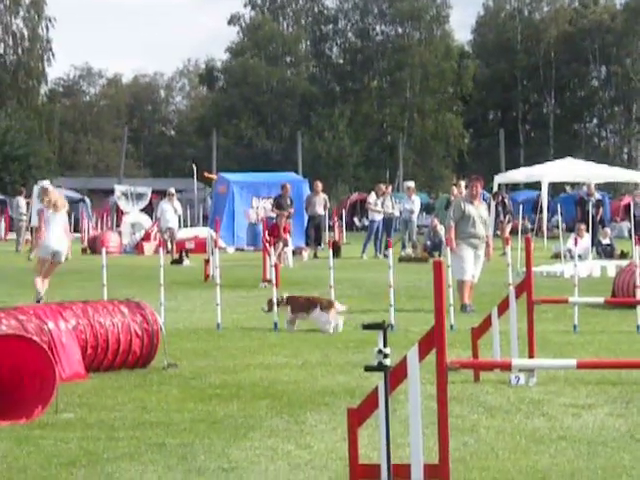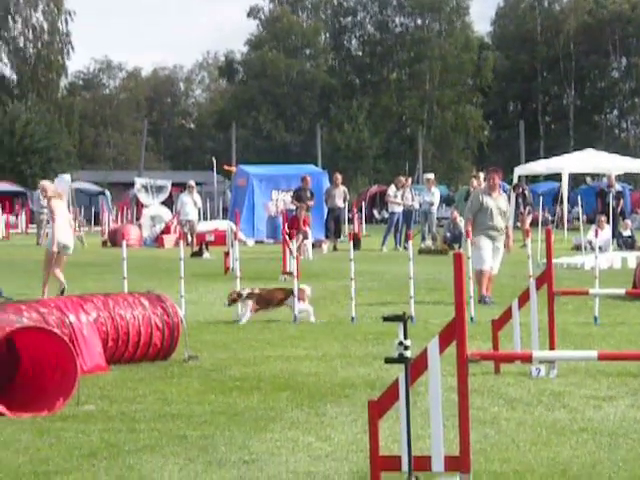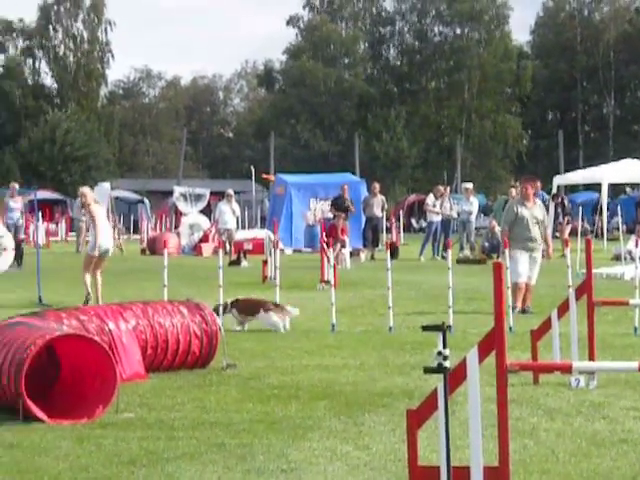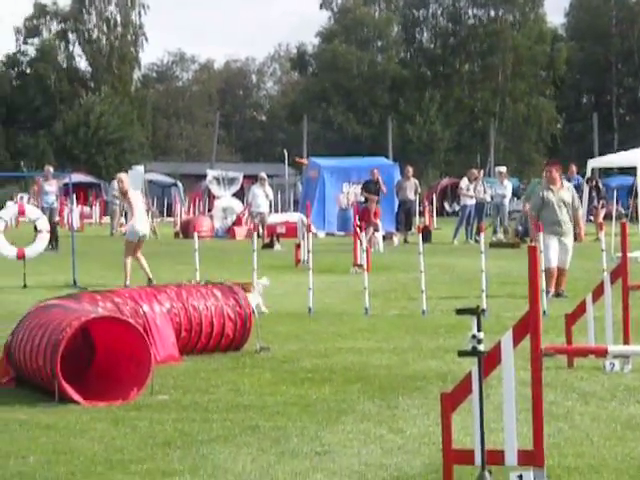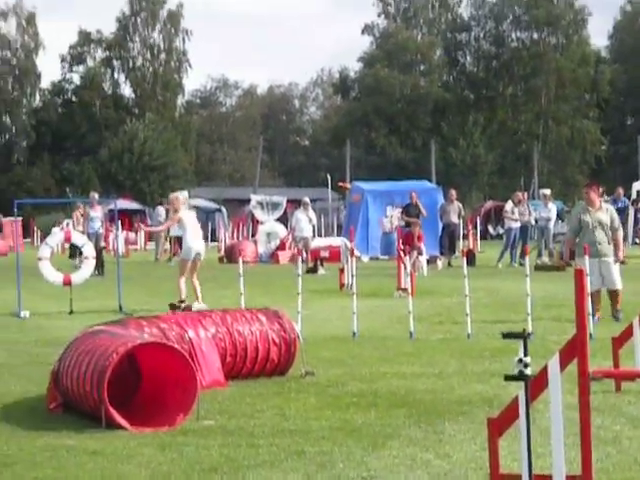
dt=0.3s
person 1, frame 1
left shoulder: (484, 205)
right shoulder: (460, 202)
left elbow: (487, 227)
right elbow: (451, 222)
left wrist: (489, 245)
right wrist: (451, 240)
left hip: (479, 246)
right hip: (464, 244)
left knee: (473, 277)
right knee: (464, 275)
left ankle: (469, 303)
right ankle: (464, 304)
person 1, frame 2
left shoulder: (504, 197)
right shoulder: (479, 194)
left elbow: (507, 219)
right elbow: (469, 215)
left wrist: (509, 237)
right wrist: (469, 232)
left hip: (498, 237)
right hip: (482, 235)
left knee: (493, 269)
right knee: (483, 266)
left ankle: (488, 295)
right ankle: (482, 295)
person 1, frame 3
left shoulder: (539, 205)
right shoulder: (514, 205)
left elbow: (545, 227)
right elbow: (505, 227)
left wrist: (549, 245)
left hip: (536, 248)
right hip: (518, 247)
left knee: (530, 280)
right knee: (519, 278)
left ankle: (526, 305)
right ankle: (516, 306)
person 1, frame 4
left shoulder: (569, 188)
right shoulder: (541, 190)
left elbow: (577, 210)
right elbow: (533, 211)
left wrist: (580, 228)
right wrist: (533, 230)
left hip: (567, 232)
right hip: (548, 232)
left knee: (563, 264)
right knee: (550, 263)
left ankle: (559, 289)
right ankle: (550, 290)
person 1, frame 5
left shoulder: (609, 209)
right shoulder: (579, 211)
left elbow: (617, 230)
right elbow: (571, 233)
left wrist: (619, 249)
right wrist: (567, 250)
left hip: (608, 253)
right hip: (587, 254)
left knee: (614, 284)
right knee: (593, 286)
left ankle: (616, 309)
right ankle: (595, 314)
person 2, frame 1
left shoulder: (43, 210)
right shoulder: (62, 209)
left elbow: (41, 231)
right elbow: (67, 231)
left wrist: (35, 248)
right wrist: (69, 249)
left hip: (48, 244)
right hip: (62, 246)
left knee: (38, 276)
right knee: (46, 277)
left ankle: (39, 294)
right ankle: (39, 298)
person 2, frame 2
left shoulder: (51, 202)
right shoulder: (62, 202)
left elbow: (55, 223)
right elbow: (71, 223)
left wrist: (54, 244)
left hip: (57, 238)
right hip: (69, 239)
left knee: (47, 268)
right knee: (56, 269)
left ankle: (44, 297)
right ankle: (63, 284)
person 2, frame 3
left shoulder: (91, 208)
right shoulder: (100, 208)
left elbow: (97, 228)
left wrist: (96, 247)
left hip: (98, 242)
right hip: (109, 241)
left knee: (86, 271)
right knee: (96, 271)
left ankle: (89, 292)
right ankle: (99, 301)
person 2, frame 4
left shoulder: (129, 196)
right shoulder: (137, 193)
left elbow: (134, 216)
left wrist: (126, 227)
left hip: (135, 228)
right hip: (145, 227)
left knee: (128, 256)
right knee: (137, 254)
left ankle: (127, 283)
right ankle: (149, 276)
person 2, frame 5
left shoulder: (178, 214)
right shoulder: (191, 213)
left elbow: (163, 228)
right elbow: (199, 230)
left wrist: (147, 229)
left hip: (189, 246)
right hip: (200, 245)
left knee: (181, 277)
right knee: (193, 276)
left ankle: (182, 302)
right ankle: (199, 303)
